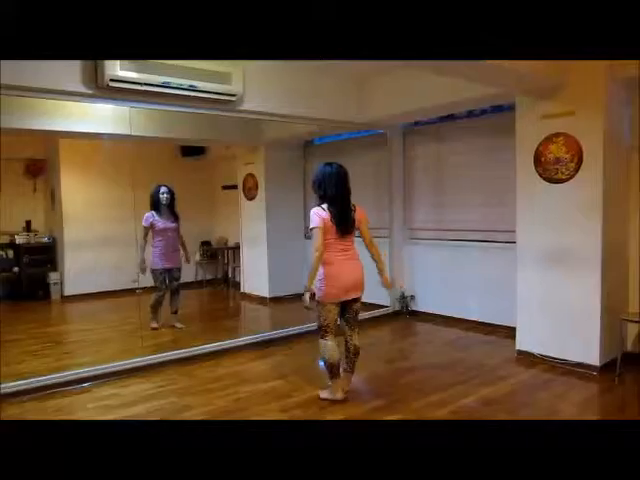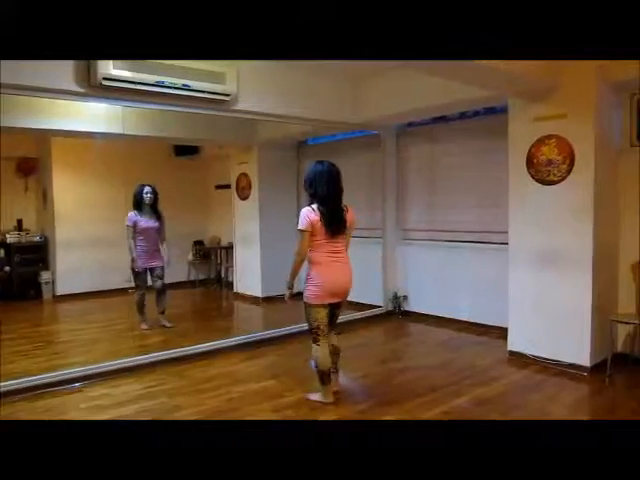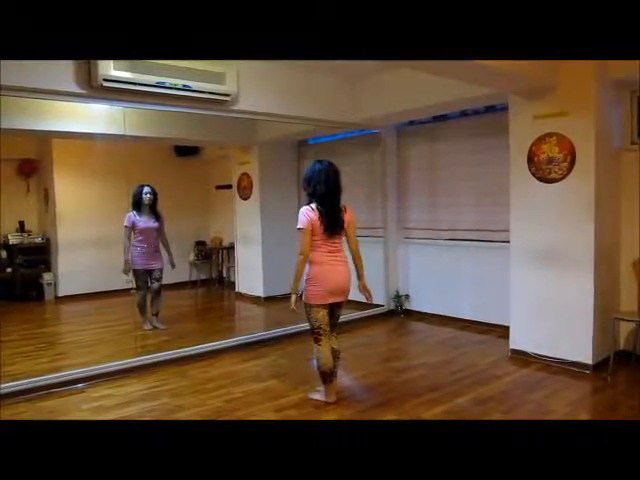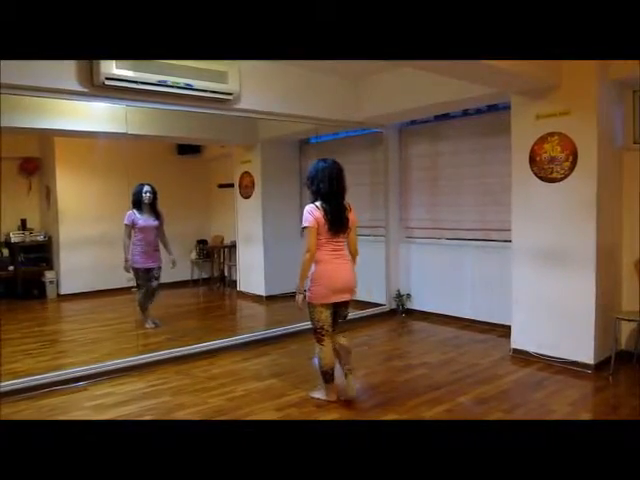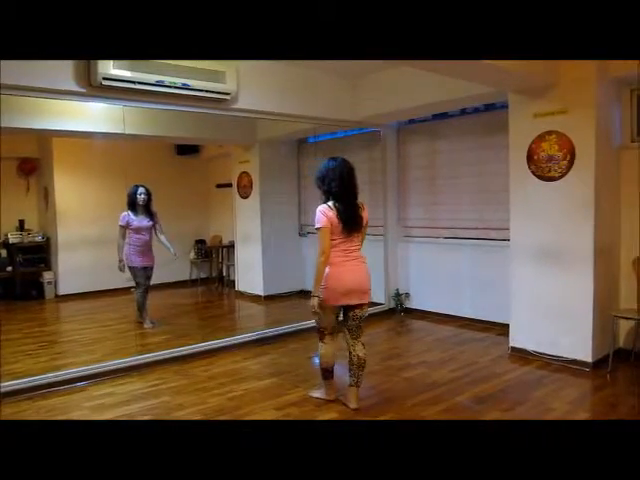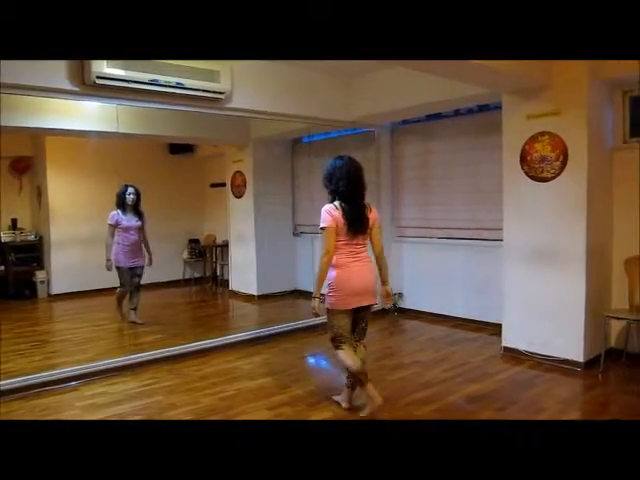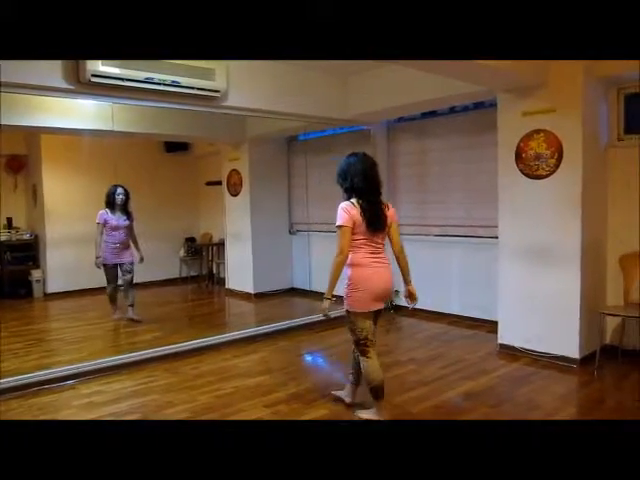
dt=0.4s
person 1, frame 1
left shoulder: (319, 213)
right shoulder: (355, 211)
left elbow: (318, 251)
right elbow: (370, 244)
left wrist: (309, 286)
right wrist: (382, 272)
left hip: (332, 278)
right hip: (355, 275)
left knee: (326, 334)
right knee: (352, 331)
left ankle: (335, 388)
right ankle: (346, 382)
person 1, frame 2
left shoulder: (309, 213)
right shoulder: (347, 212)
left elbow: (301, 254)
right elbow: (344, 247)
left wrist: (290, 284)
left hip: (320, 280)
right hip: (343, 277)
left knee: (319, 338)
right knee: (330, 332)
left ankle: (326, 393)
right ankle: (334, 382)
person 1, frame 3
left shoulder: (307, 212)
right shoulder: (345, 212)
left elbow: (303, 254)
right elbow: (355, 249)
left wrist: (294, 289)
right wrist: (362, 280)
left hip: (319, 280)
right hip: (342, 277)
left knee: (321, 338)
right knee: (330, 334)
left ankle: (329, 392)
right ankle: (331, 385)
person 1, frame 4
left shoulder: (312, 210)
right shoulder: (348, 210)
left elbow: (310, 252)
right elbow: (354, 250)
left wrist: (300, 287)
left hip: (323, 279)
right hip: (346, 277)
left knee: (323, 337)
right knee: (335, 332)
left ankle: (329, 390)
right ankle: (349, 381)
person 1, frame 5
left shoulder: (325, 211)
right shoulder: (361, 210)
left elbow: (324, 254)
left wrist: (315, 292)
left hip: (335, 280)
right hip: (360, 278)
left knee: (326, 336)
right knee: (356, 339)
left ankle: (328, 389)
right ankle: (353, 396)
person 1, frame 6
left shoulder: (330, 211)
right shoulder: (369, 211)
left elbow: (328, 254)
right elbow: (379, 251)
left wrist: (316, 293)
right wrist: (386, 283)
left hip: (342, 281)
right hip: (366, 279)
left knee: (340, 343)
right knee: (357, 340)
left ankle: (370, 393)
right ankle: (347, 395)
person 1, frame 7
left shoulder: (347, 208)
right shoulder: (386, 209)
left elbow: (342, 254)
right elbow: (399, 250)
left wrist: (328, 294)
right wrist: (408, 283)
left hip: (362, 282)
right hip: (383, 279)
left knee: (366, 347)
right knee: (363, 340)
left ankle: (379, 410)
right ankle: (350, 391)
person 2, frame 1
left shoulder: (174, 215)
right shoulder: (150, 216)
right elbow: (144, 239)
left wrist: (186, 252)
right wrist: (142, 259)
left hip: (174, 257)
right hip: (159, 258)
left knee: (175, 288)
right knee: (161, 290)
left ankle: (174, 319)
right ankle: (153, 318)
person 2, frame 2
left shoulder: (158, 215)
right shoulder: (133, 216)
left elbow: (162, 238)
right elbow: (131, 239)
left wrist: (166, 255)
right wrist: (134, 259)
left hip: (155, 257)
right hip: (140, 257)
left knee: (160, 287)
right knee: (141, 290)
left ankle: (162, 318)
right ankle: (142, 320)
person 2, frame 3
left shoulder: (158, 216)
right shoulder: (131, 216)
left elbow: (162, 237)
right elbow: (127, 240)
left wrist: (170, 256)
right wrist: (126, 260)
left hip: (155, 257)
right hip: (139, 258)
left knee: (156, 288)
right knee: (142, 290)
left ankle: (155, 319)
right ankle: (145, 320)
person 2, frame 4
left shoulder: (157, 214)
right shoulder: (131, 215)
left elbow: (162, 236)
right elbow: (127, 238)
left wrist: (170, 254)
right wrist: (127, 259)
left hip: (154, 256)
right hip: (139, 256)
left knee: (154, 287)
right knee: (142, 288)
left ankle: (145, 314)
right ankle: (146, 318)
person 2, frame 5
left shoulder: (152, 215)
right shoulder: (126, 216)
left elbow: (160, 234)
right elbow: (121, 239)
left wrist: (171, 248)
right wrist: (120, 259)
left hip: (148, 256)
right hip: (134, 256)
left knee: (145, 287)
right knee: (141, 286)
left ankle: (141, 315)
right ankle: (144, 317)
person 2, frame 6
left shoulder: (140, 215)
right shoulder: (115, 215)
left elbow: (143, 237)
right elbow: (110, 238)
left wrist: (149, 254)
right wrist: (108, 258)
left hip: (138, 255)
right hip: (122, 255)
left knee: (136, 285)
right knee: (125, 286)
left ankle: (133, 314)
right ankle: (119, 307)
person 2, frame 7
left shoulder: (128, 214)
right shoulder: (103, 214)
left elbow: (132, 234)
right elbow: (99, 236)
left wrist: (139, 251)
right wrist: (98, 255)
left hip: (125, 251)
right hip: (109, 252)
left knee: (129, 280)
right knee: (112, 284)
left ankle: (130, 311)
right ankle: (115, 310)
